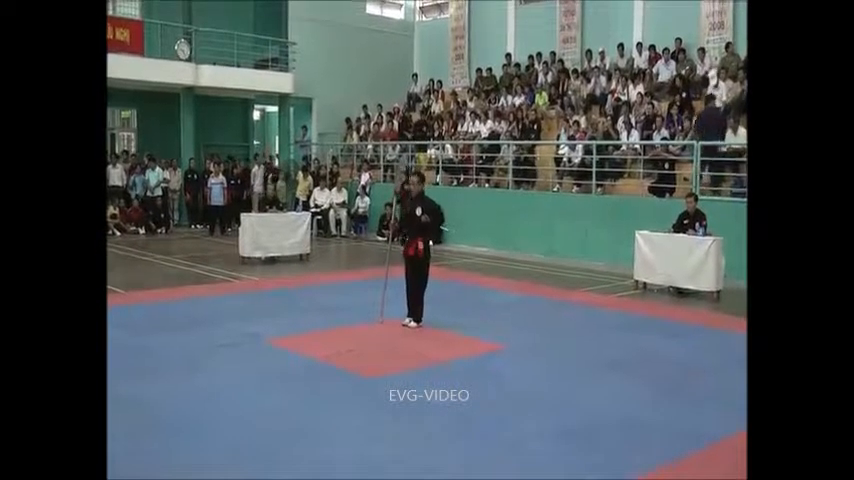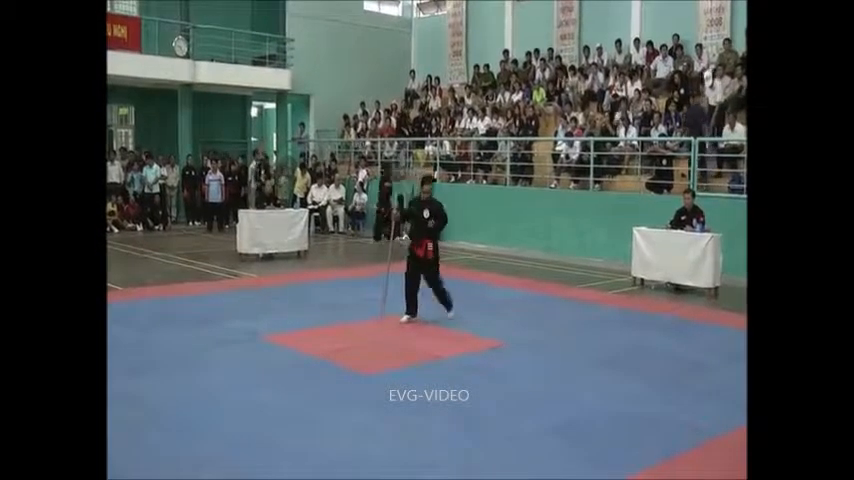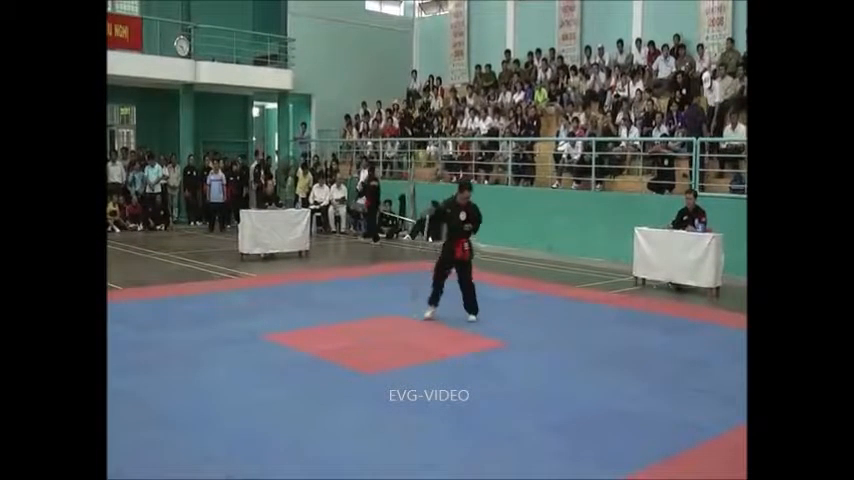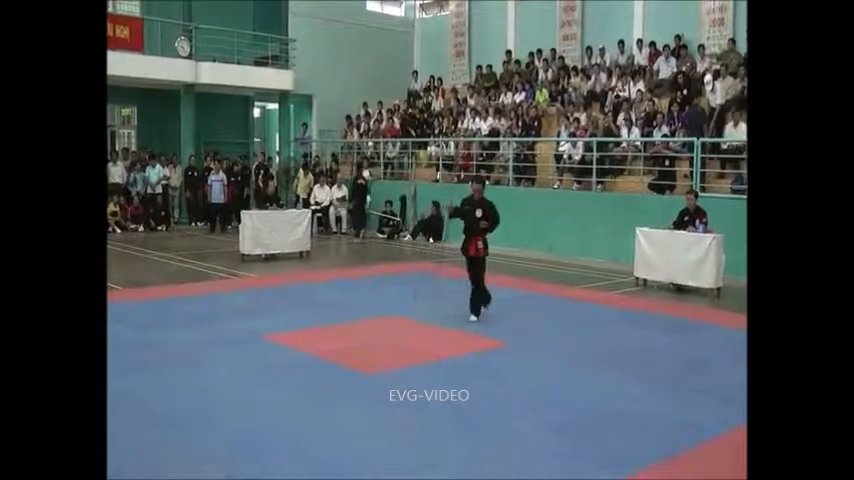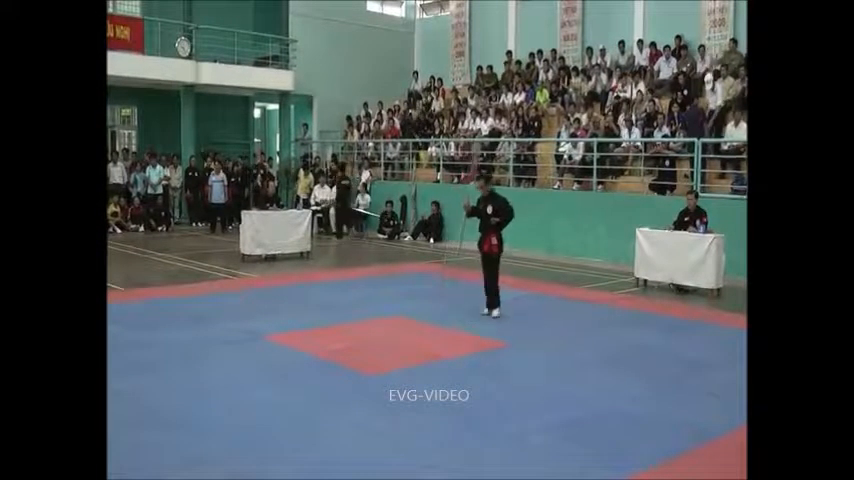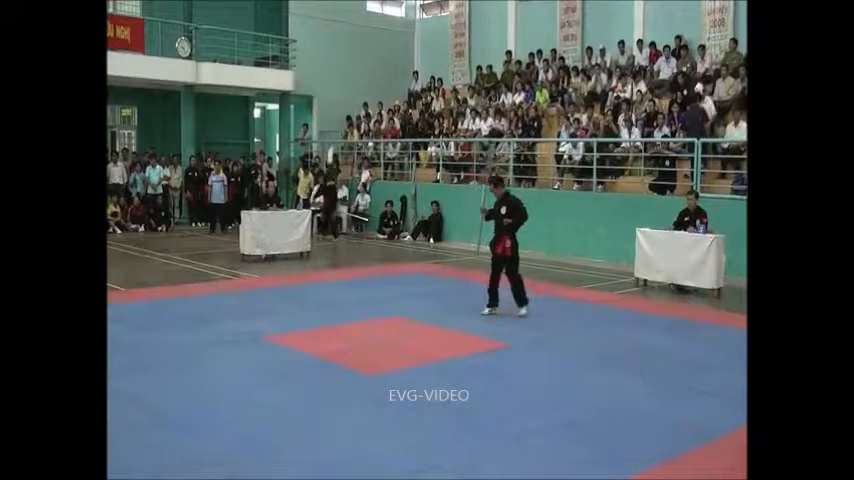
dt=0.4s
person 1, frame 1
left shoulder: (429, 204)
right shoulder: (408, 203)
left elbow: (440, 219)
left wrist: (428, 221)
right wrist: (398, 226)
left hip: (421, 246)
right hip: (410, 245)
left knee: (419, 283)
right knee: (410, 282)
left ankle: (417, 318)
right ankle: (411, 315)
person 1, frame 2
left shoulder: (436, 205)
right shoulder: (413, 203)
left elbow: (443, 221)
right elbow: (406, 216)
left wrist: (435, 225)
right wrist: (399, 216)
left hip: (429, 246)
right hip: (415, 245)
left knee: (433, 280)
right knee: (410, 279)
left ankle: (448, 306)
right ankle: (410, 312)
person 1, frame 3
left shoulder: (472, 208)
right shoulder: (447, 204)
left elbow: (477, 222)
right elbow: (440, 216)
left wrist: (472, 228)
right wrist: (433, 213)
left hip: (464, 247)
right hip: (449, 245)
left knee: (466, 281)
right knee: (438, 275)
left ankle: (472, 311)
right ankle: (432, 306)
person 1, frame 4
left shoulder: (488, 205)
right shoulder: (466, 202)
left elbow: (495, 220)
left wrist: (488, 226)
right wrist: (452, 211)
left hip: (479, 244)
right hip: (468, 242)
left knee: (478, 278)
right knee: (474, 277)
left ankle: (475, 312)
right ankle: (485, 299)
person 1, frame 5
left shoulder: (499, 200)
right shoulder: (481, 200)
left elbow: (510, 214)
left wrist: (499, 221)
right wrist: (470, 210)
left hip: (494, 239)
right hip: (484, 239)
left knee: (492, 274)
right knee: (487, 274)
left ankle: (495, 306)
right ankle: (490, 305)
person 1, frame 6
left shoulder: (514, 201)
right shoulder: (498, 202)
left elbow: (524, 216)
left wrist: (512, 222)
right wrist: (487, 213)
left hip: (508, 241)
right hip: (497, 240)
left knee: (513, 274)
right knee: (494, 274)
left ankle: (522, 305)
right ankle: (491, 305)
